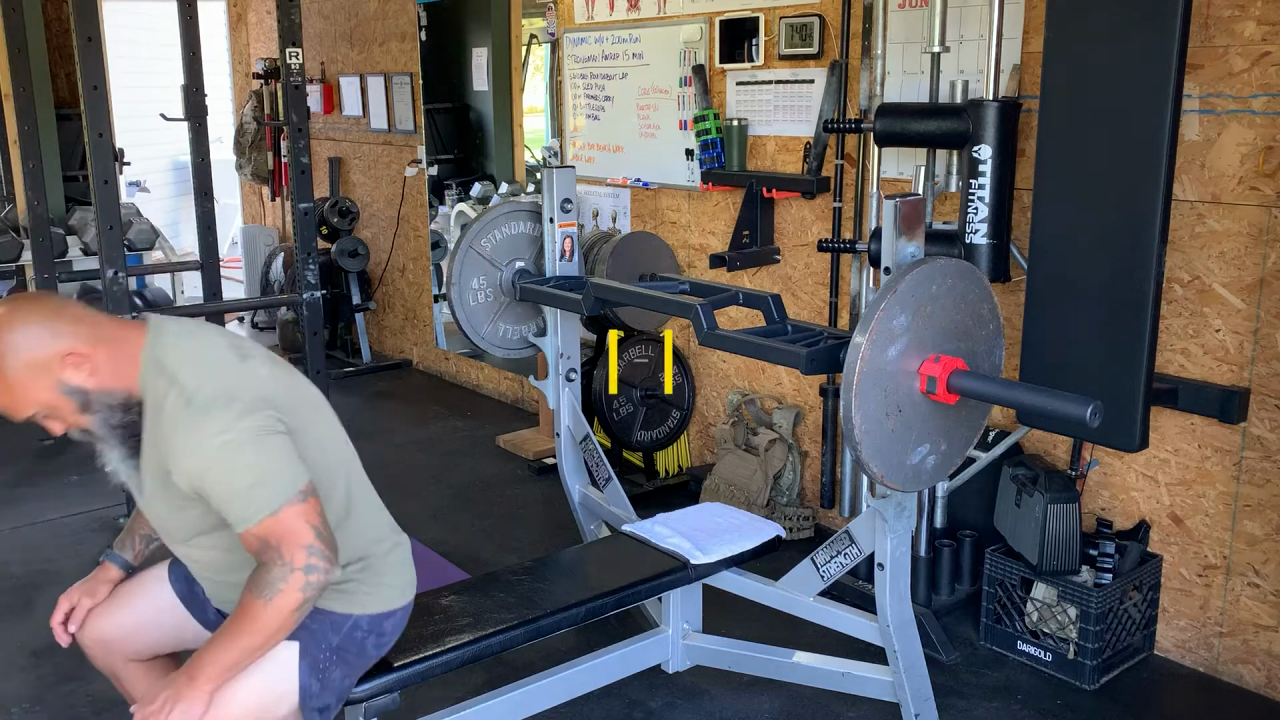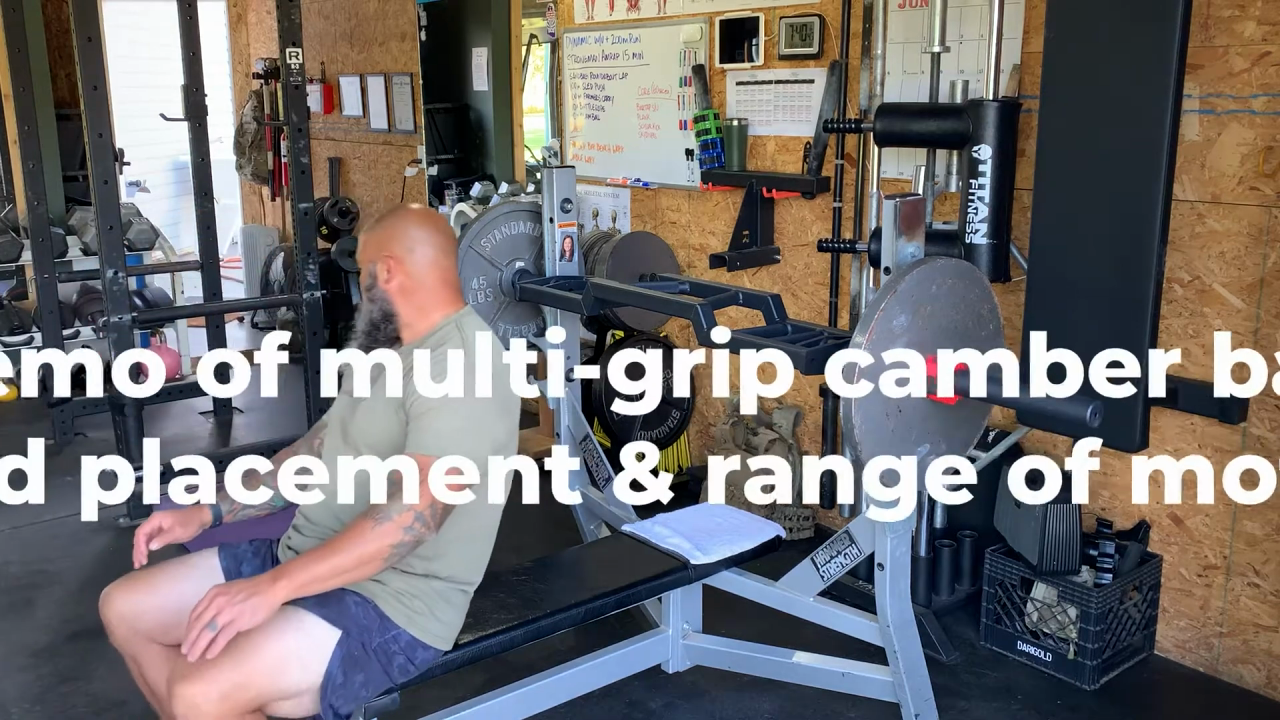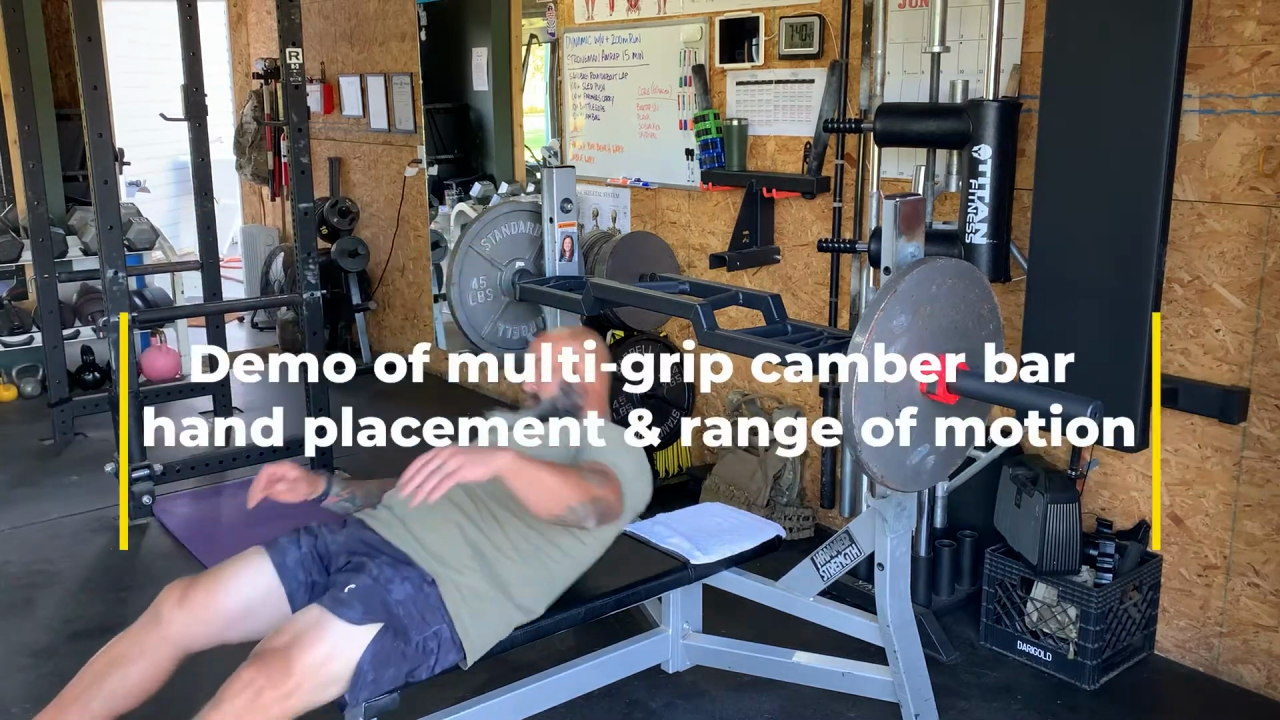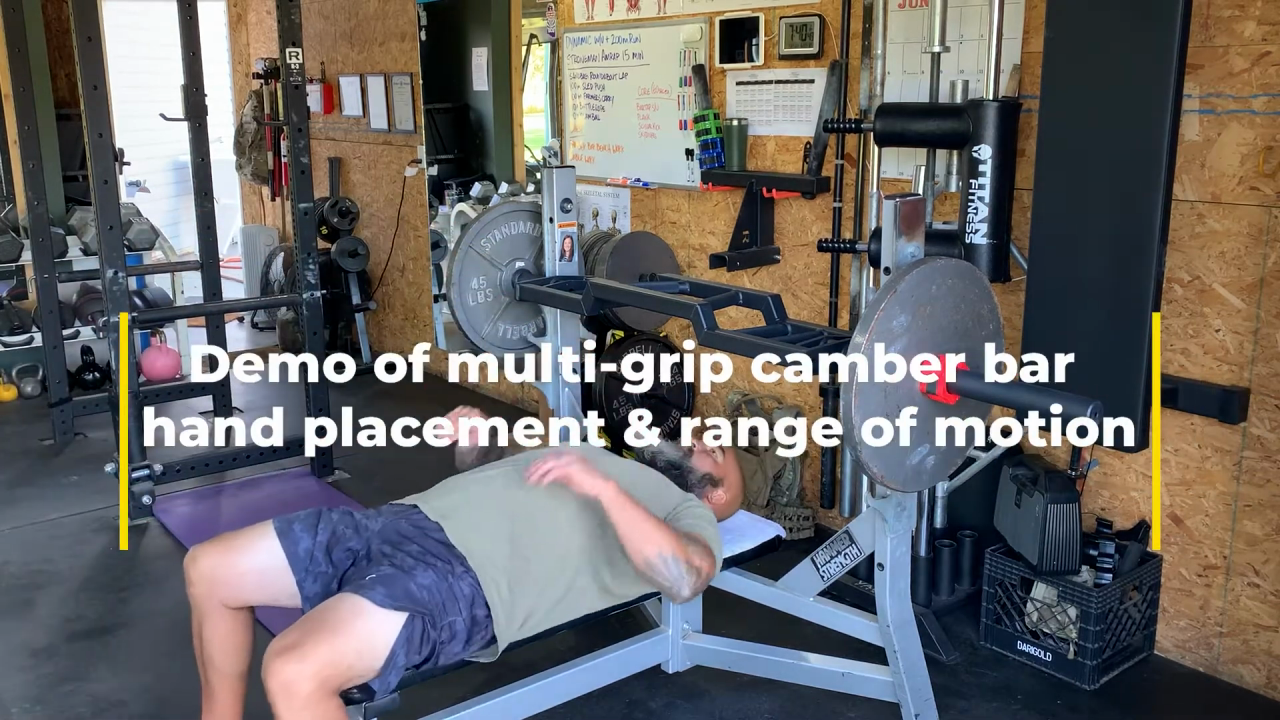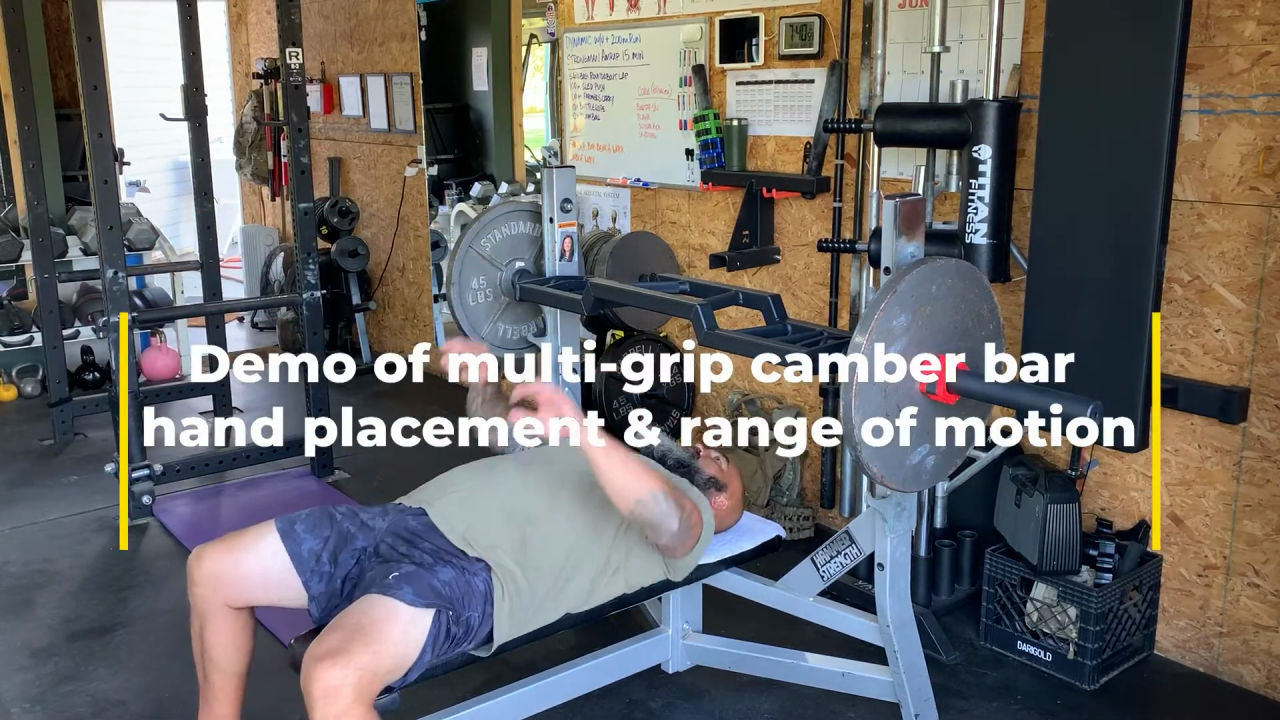
dt=1s
person 1, frame 1
left shoulder: (204, 414)
right shoulder: (157, 353)
left elbow: (303, 564)
left wrist: (196, 682)
right wrist: (113, 568)
left hip: (345, 599)
right knee: (99, 629)
person 1, frame 2
left shoulder: (462, 367)
right shoulder: (393, 350)
left elbow: (413, 513)
right elbow: (317, 450)
left wrist: (271, 588)
right wrist: (206, 511)
left hip: (392, 607)
right knee: (124, 607)
person 1, frame 3
left shoulder: (616, 452)
right shoulder: (531, 428)
left elbow: (587, 499)
left wrist: (498, 460)
right wrist: (323, 486)
left hip: (437, 592)
right hip: (373, 538)
right knee: (180, 607)
person 1, frame 4
left shoulder: (689, 516)
right shoulder: (600, 459)
left elbow: (682, 579)
right elbow: (485, 477)
left wrist: (603, 488)
right wrist: (473, 439)
left hip: (462, 575)
right hip: (411, 519)
left knee: (293, 671)
right knee: (209, 569)
person 1, frame 5
left shoulder: (689, 518)
right shoulder: (615, 474)
left elbow: (664, 516)
right elbow: (514, 428)
right wrist: (483, 380)
left hip: (466, 571)
right hip: (406, 518)
right knee: (211, 570)
